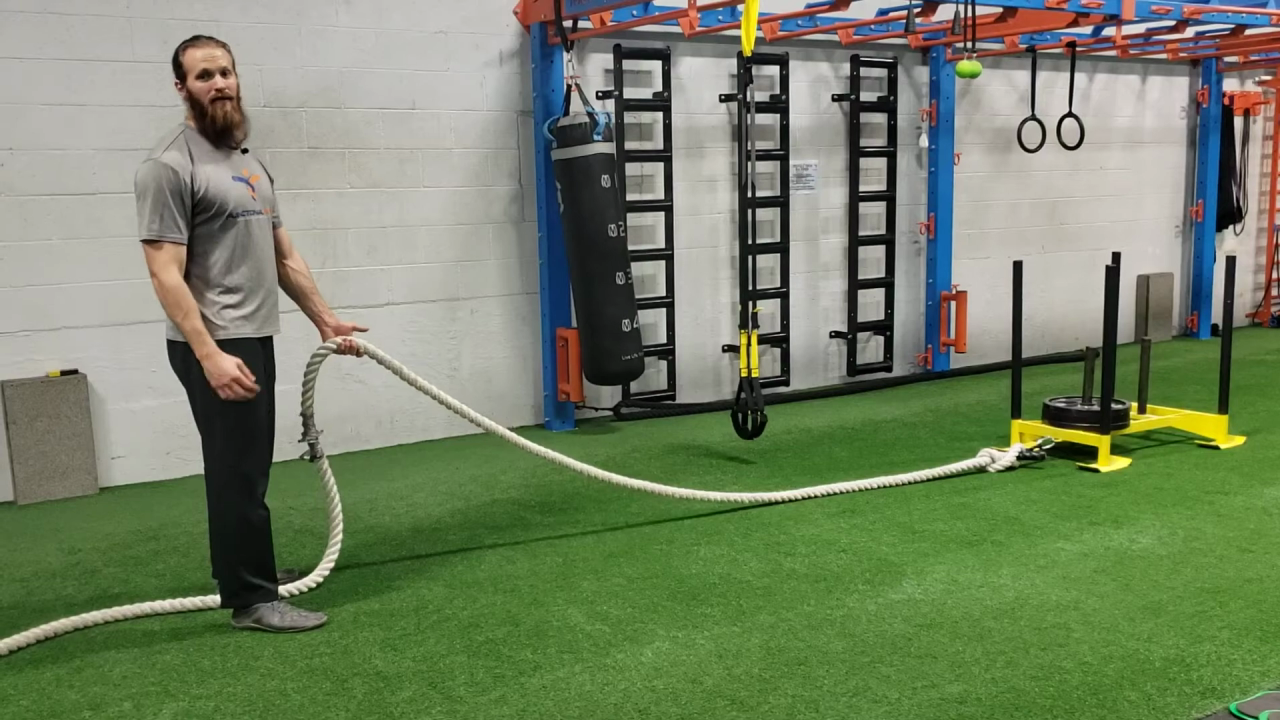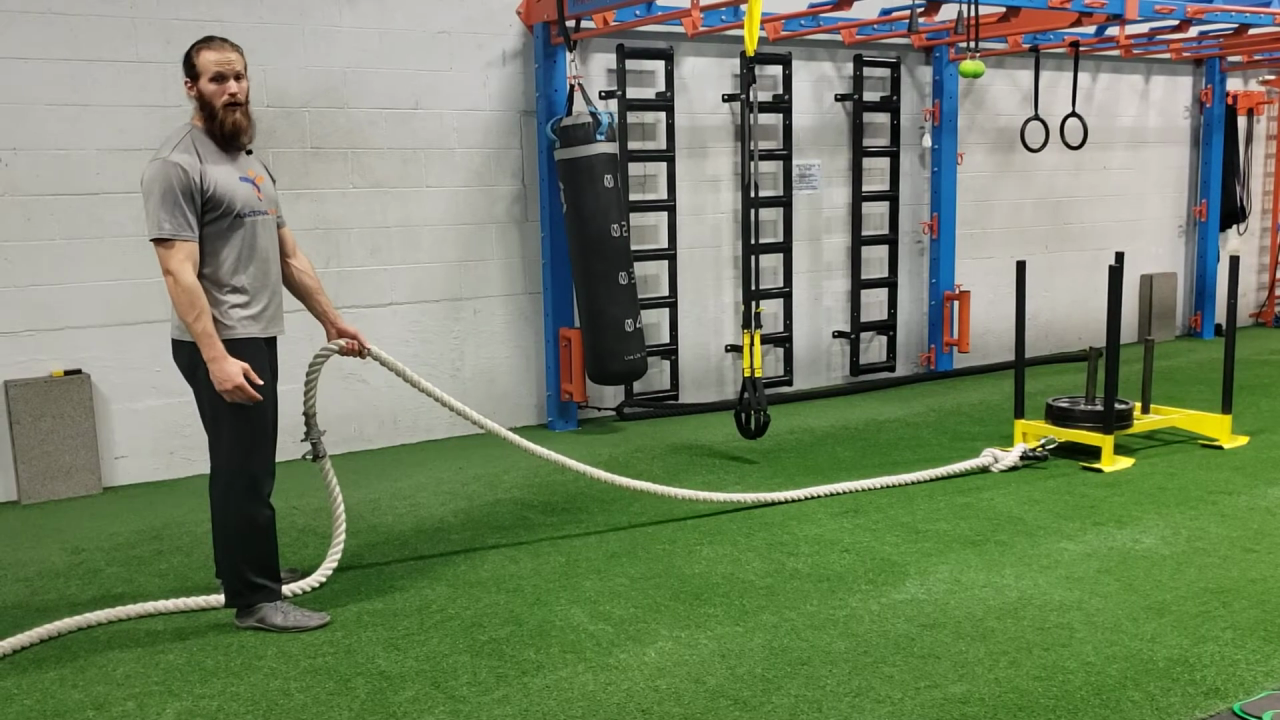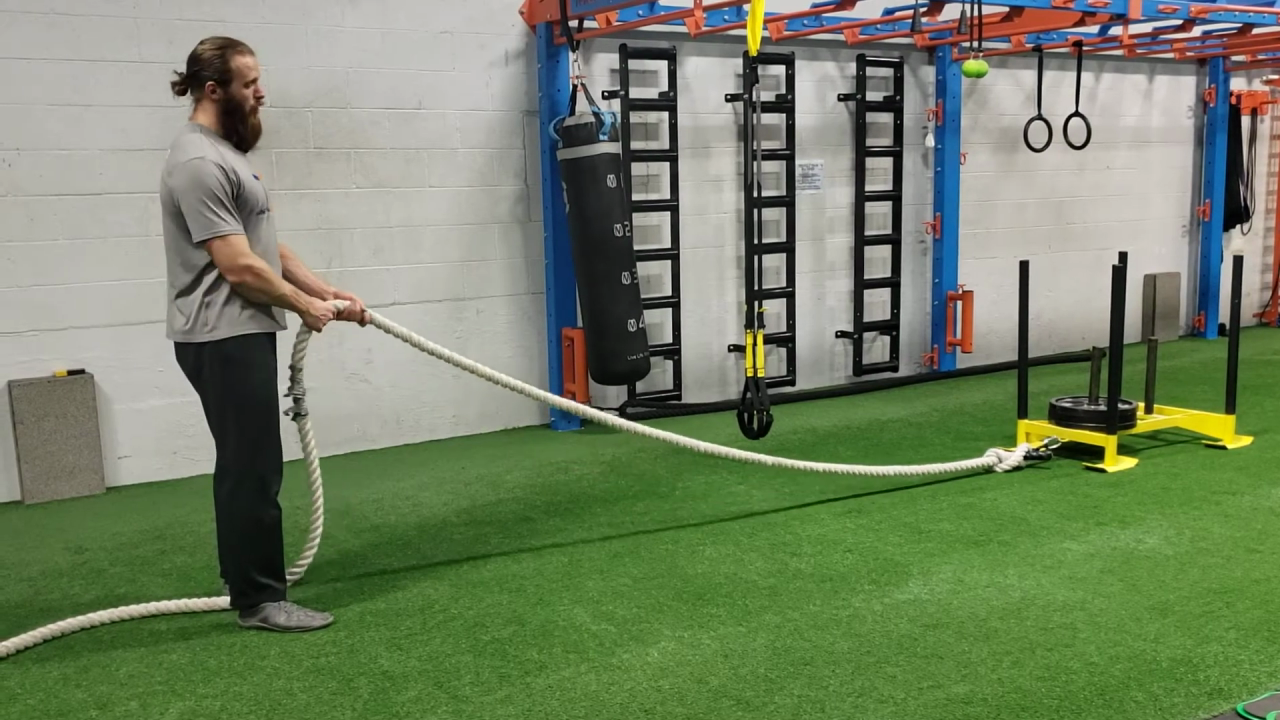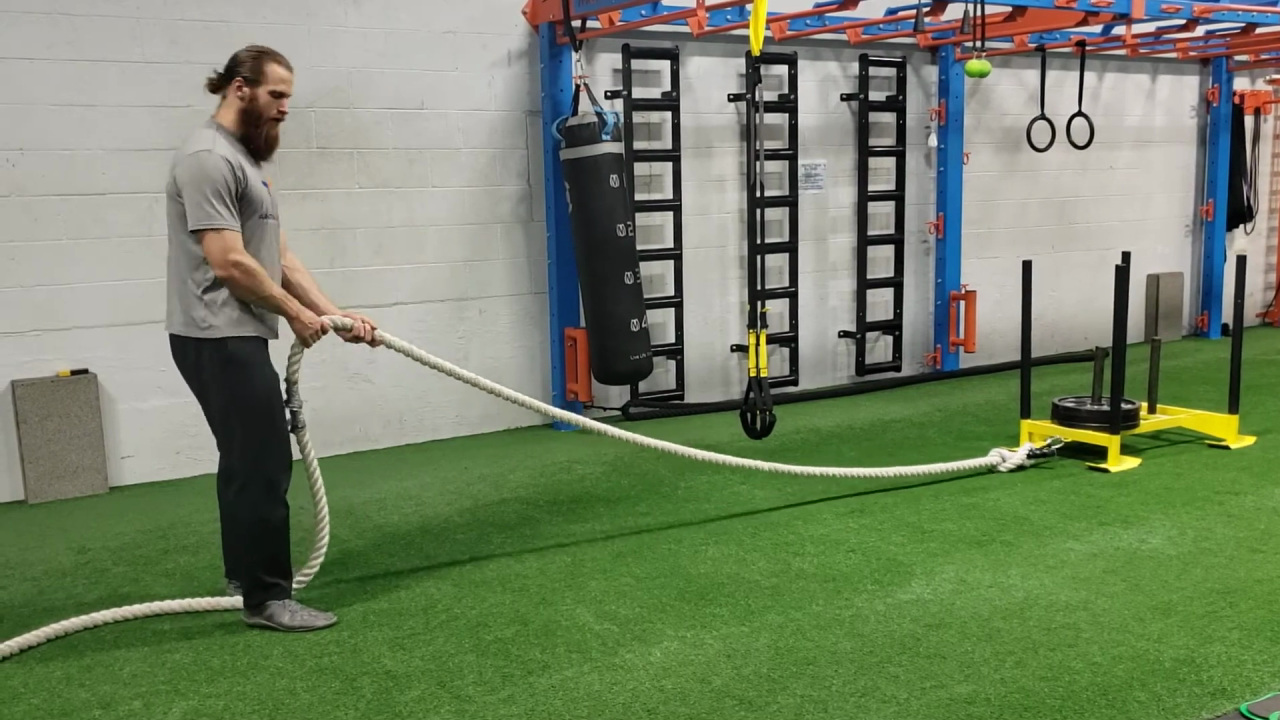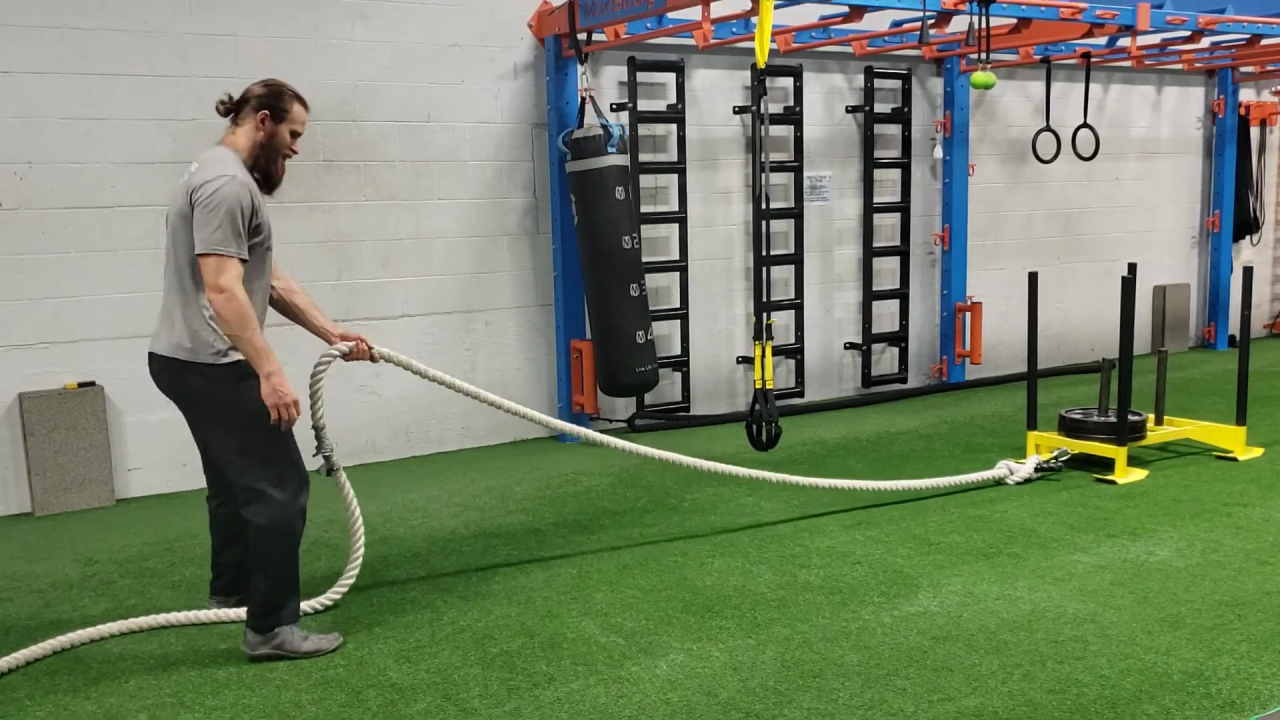
dt=1s
person 1, frame 1
left shoulder: (248, 160)
right shoulder: (171, 165)
left elbow: (284, 255)
right elbow: (166, 273)
left wrist: (325, 319)
right wrist: (209, 354)
left hip: (255, 337)
right hip: (215, 345)
left knee: (246, 465)
right knee: (239, 469)
left ankle: (241, 568)
right ankle: (252, 599)
person 1, frame 2
left shoulder: (250, 160)
right shoulder: (178, 164)
left elbow: (287, 255)
right elbow: (180, 272)
left wrist: (332, 320)
right wrist: (216, 357)
left hip: (258, 337)
right hip: (220, 344)
left knee: (247, 465)
right knee: (245, 469)
left ankle: (244, 569)
right ankle: (255, 599)
person 1, frame 3
left shoulder: (221, 153)
right shoulder: (200, 163)
left elbow: (266, 248)
right elbow: (240, 267)
left wrist: (324, 290)
right wrist: (304, 306)
left hip: (238, 335)
right hip: (225, 339)
left knee: (244, 464)
right knee: (252, 467)
left ankle: (245, 574)
right ankle: (259, 598)
person 1, frame 4
left shoulder: (243, 159)
right shoulder: (208, 158)
left elbow: (279, 259)
right elbow: (229, 263)
left wrist: (334, 313)
right wrist: (295, 314)
left hip: (235, 337)
right hip: (219, 340)
left knee: (248, 462)
right knee: (262, 465)
left ankle: (246, 574)
right ankle: (266, 596)
person 1, frame 5
left shoulder: (223, 176)
right shoulder: (227, 182)
left elbow: (269, 279)
right elbow: (223, 290)
left wrist: (330, 331)
right wrist: (270, 373)
left hip: (184, 358)
right hip: (209, 362)
left knee: (235, 478)
right knee: (279, 484)
left ankle: (231, 587)
right ankle: (271, 626)
